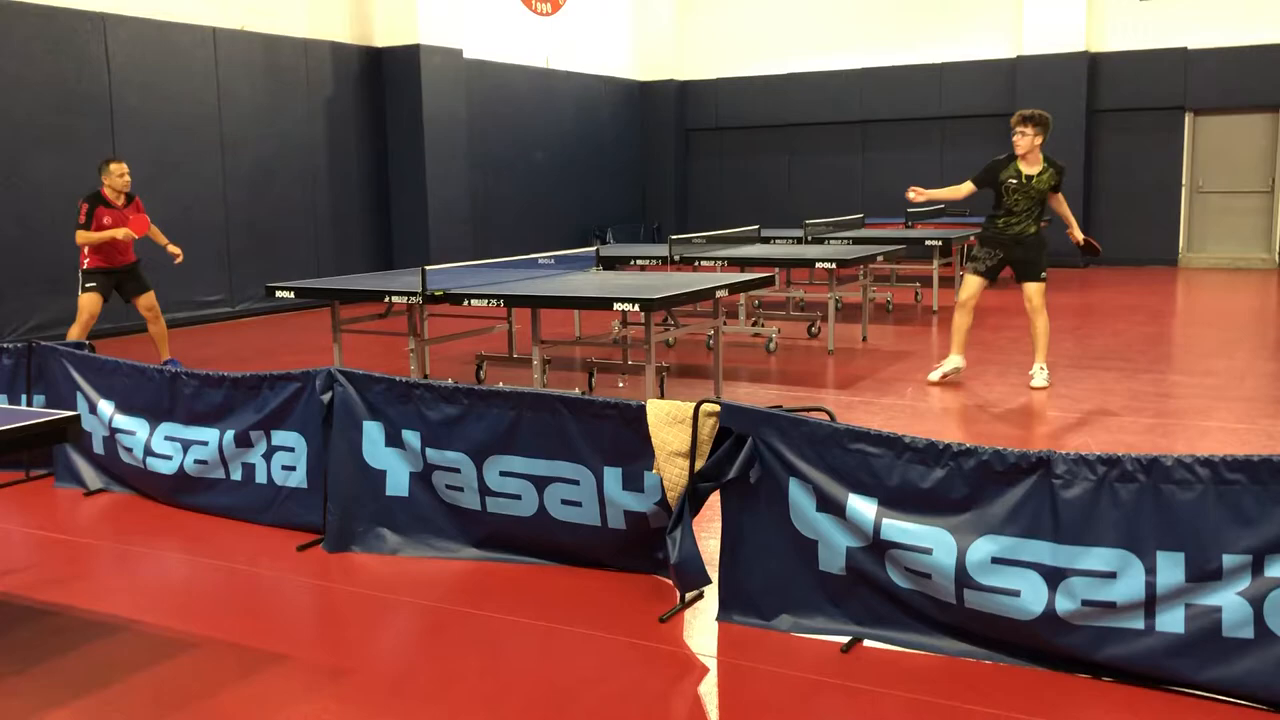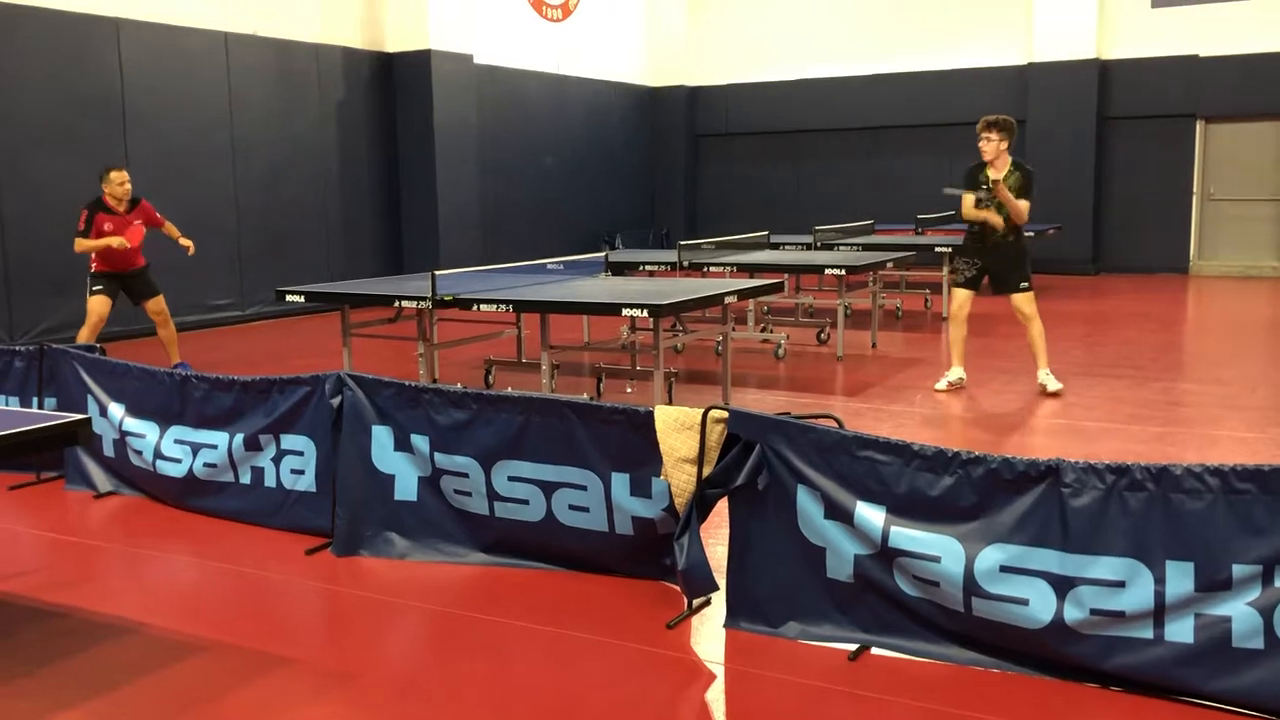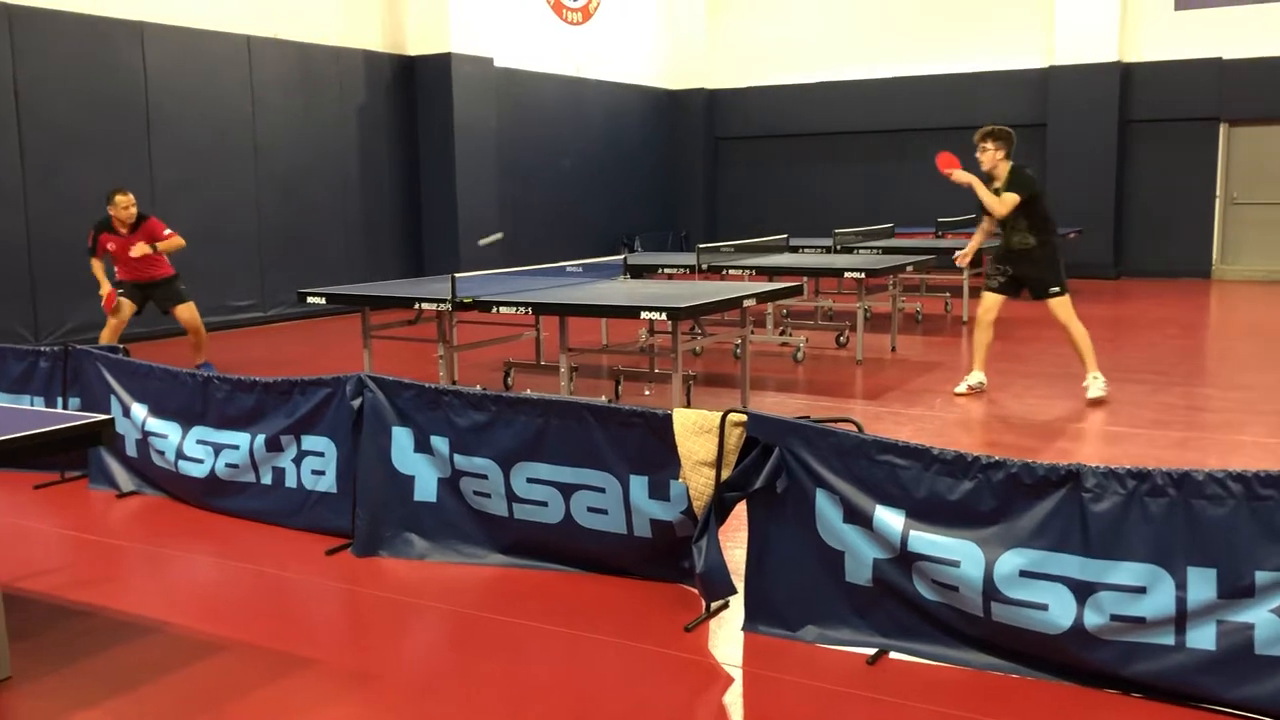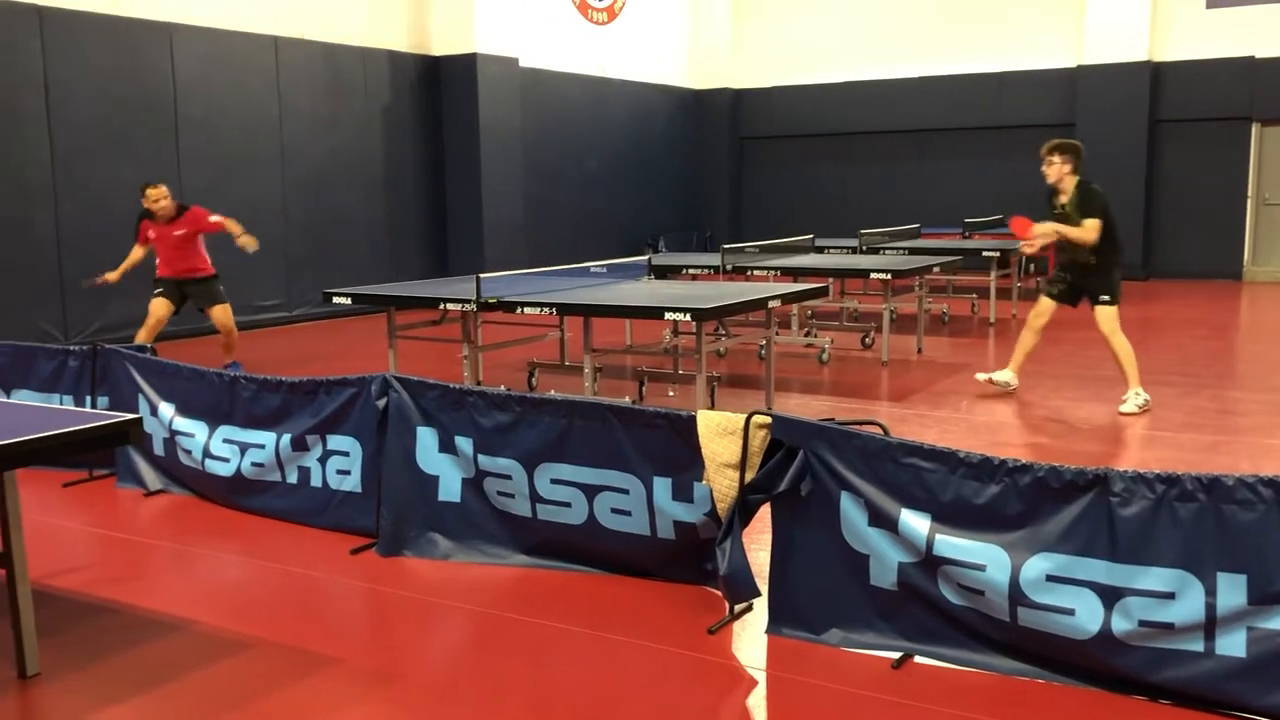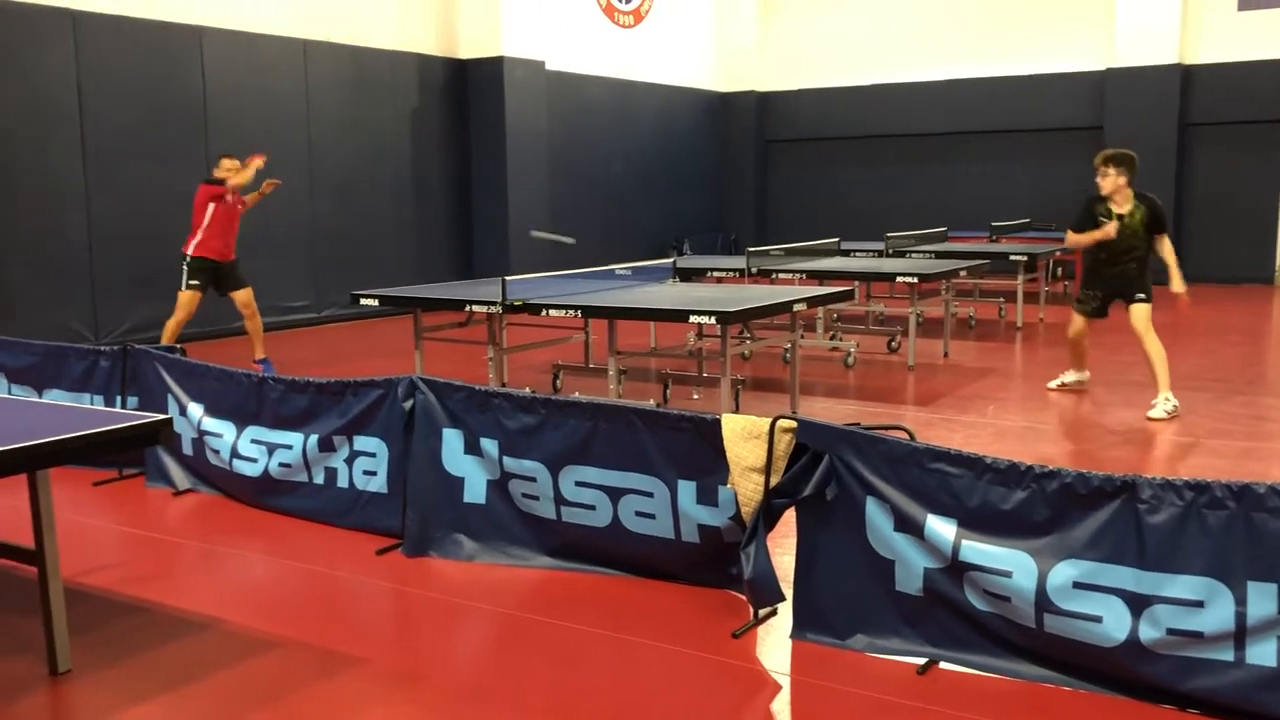
dt=0.3s
person 1, frame 1
left shoulder: (1053, 170)
right shoulder: (1000, 166)
right elbow: (961, 190)
left wrist: (1072, 224)
right wrist: (927, 194)
left hip: (1029, 242)
right hip: (994, 239)
left knee: (1035, 304)
right knee: (965, 299)
left ankle: (1040, 367)
right ankle: (954, 360)
person 1, frame 2
left shoulder: (1024, 174)
right shoulder: (974, 172)
left elbow: (1022, 217)
right elbow: (966, 212)
left wrist: (1005, 197)
right wrist: (988, 215)
left hip: (1009, 250)
right hip: (974, 248)
left knee: (1027, 312)
right knee: (957, 311)
left ankle: (1043, 373)
right ankle: (956, 372)
person 1, frame 3
left shoulder: (1021, 177)
right shoulder: (989, 183)
left elbow: (1000, 210)
left wrist: (972, 182)
right wrist: (971, 247)
left hip: (1040, 254)
right hip: (1010, 254)
left knee: (1065, 316)
right knee: (984, 314)
left ankle: (1094, 376)
right ankle: (977, 376)
person 1, frame 4
left shoulder: (1090, 194)
right shoulder: (1054, 196)
left elbow: (1090, 236)
left wrist: (1057, 228)
right wrist: (1039, 242)
left hip: (1101, 267)
right hip: (1071, 264)
left knee: (1108, 328)
right knee: (1036, 318)
left ankle: (1137, 393)
right ankle: (1009, 375)
person 1, frame 5
left shoulder: (1148, 205)
right shoulder: (1093, 205)
left elbow: (1162, 239)
right elbow: (1070, 241)
left wrist: (1175, 274)
right wrist: (1098, 235)
left hip: (1133, 274)
right hip: (1098, 275)
left knee: (1142, 328)
right knee: (1074, 333)
left ankle: (1167, 399)
right ankle: (1079, 373)
person 2, frame 1
left shoulder: (133, 201)
right shoulder: (91, 203)
left elbow: (147, 226)
right elbow: (80, 239)
left wrist: (167, 245)
right wrist: (114, 232)
left hip: (127, 266)
right hip: (96, 268)
left knee: (153, 312)
right knee: (86, 317)
left ankle: (167, 361)
person 2, frame 2
left shoulder: (139, 205)
right shoulder: (92, 210)
left elbow: (163, 224)
right elbow: (79, 246)
left wrist: (180, 238)
right wrist: (109, 240)
left hip: (136, 269)
right hip: (104, 272)
left knee: (162, 315)
right knee: (95, 319)
left ankle: (177, 364)
person 2, frame 3
left shoulder: (147, 222)
right shoulder: (100, 231)
left elbow: (179, 242)
right elbow: (95, 260)
left wrist: (152, 247)
right wrist: (104, 283)
left hip: (163, 279)
right hip: (130, 282)
left knee: (194, 324)
right knee: (115, 322)
left ankle: (202, 363)
person 2, frame 4
left shoulder: (191, 213)
right shoulder: (145, 221)
left elbow: (226, 223)
right elbow: (140, 249)
left wrist: (241, 236)
right wrist: (118, 272)
left hip: (202, 277)
right hip: (169, 279)
left knee: (227, 326)
right knee: (153, 322)
left ankle: (231, 363)
person 2, frame 5
left shoulder: (233, 194)
right shoulder: (209, 187)
left elbow: (241, 206)
right elbow: (240, 181)
left wrist: (262, 191)
right wrist: (253, 165)
left hip: (226, 262)
right hip: (199, 260)
left knee: (250, 309)
right knee: (182, 315)
left ankle: (260, 359)
